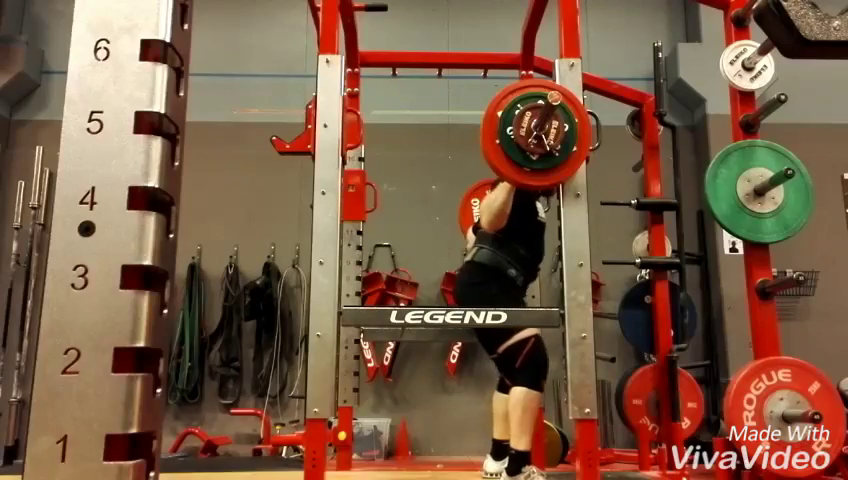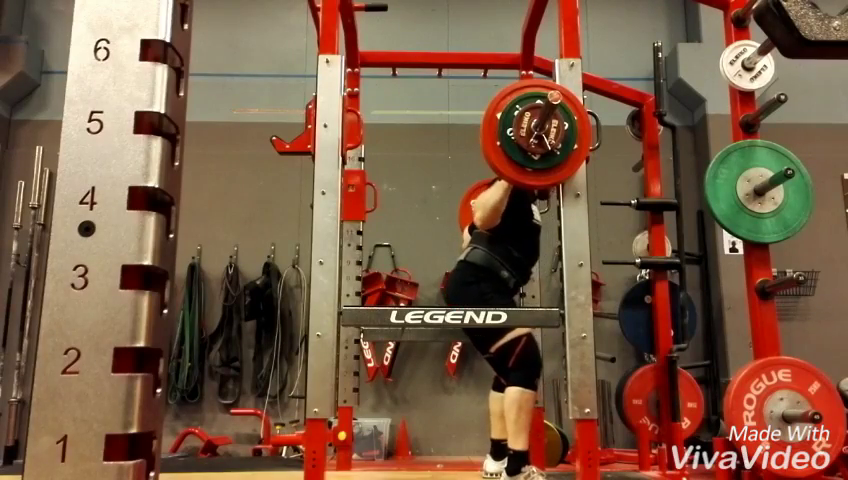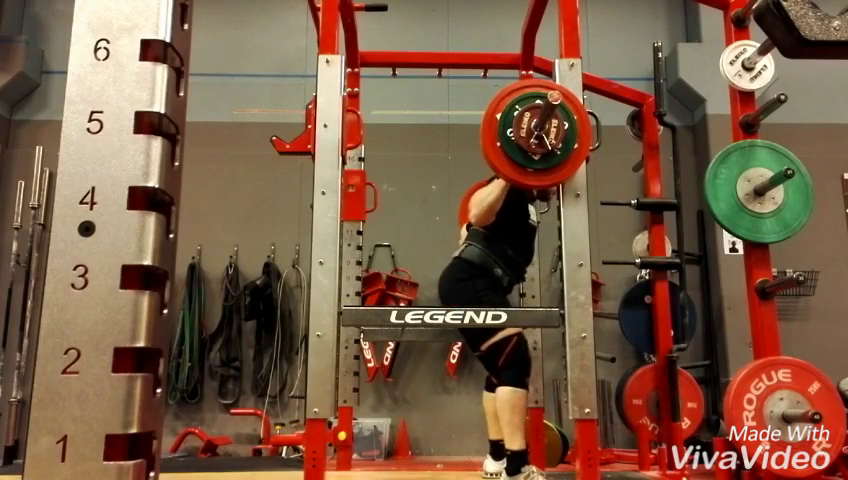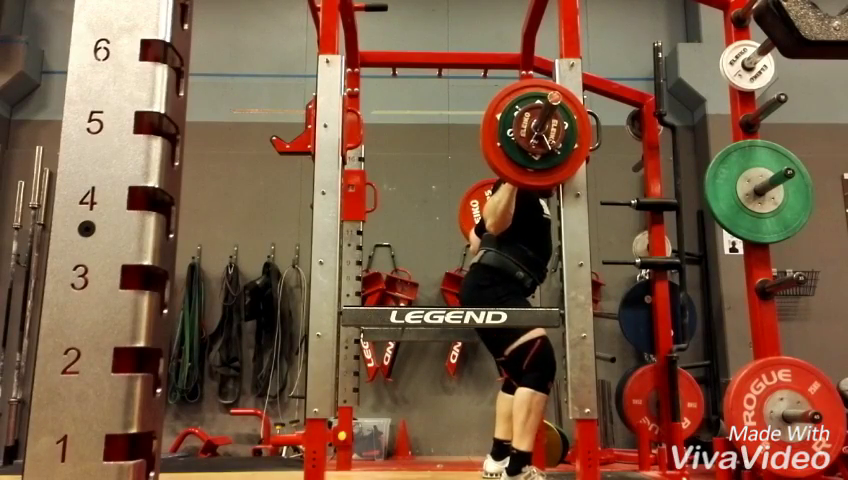
dt=0.7s
person 1, frame 1
left shoulder: (524, 196)
right shoulder: (520, 190)
left elbow: (474, 235)
right elbow: (490, 221)
right wrist: (510, 177)
left hip: (488, 286)
right hip: (485, 285)
left knee: (515, 370)
right knee: (531, 363)
person 1, frame 2
left shoulder: (522, 198)
right shoulder: (517, 191)
left elbow: (470, 235)
right elbow: (483, 217)
right wrist: (508, 177)
left hip: (481, 288)
right hip: (476, 287)
left knee: (511, 369)
right knee: (525, 364)
person 1, frame 3
left shoulder: (520, 198)
right shoulder: (514, 190)
left elbow: (468, 231)
right elbow: (478, 214)
left hip: (474, 285)
right hip: (470, 284)
left knee: (503, 367)
right knee: (515, 363)
person 1, frame 4
left shoulder: (528, 197)
right shoulder: (522, 189)
left elbow: (476, 242)
right elbow: (495, 223)
right wrist: (511, 179)
left hip: (494, 291)
right hip: (492, 289)
left knee: (521, 372)
right knee: (539, 366)
